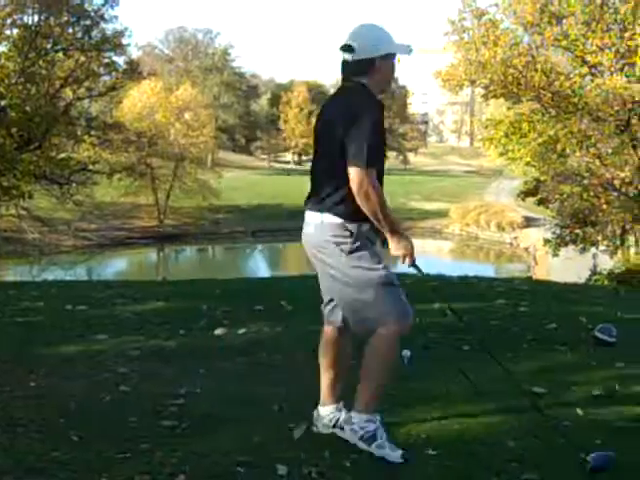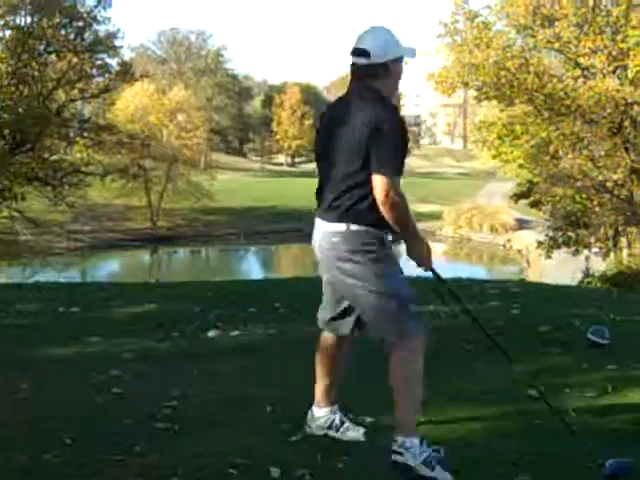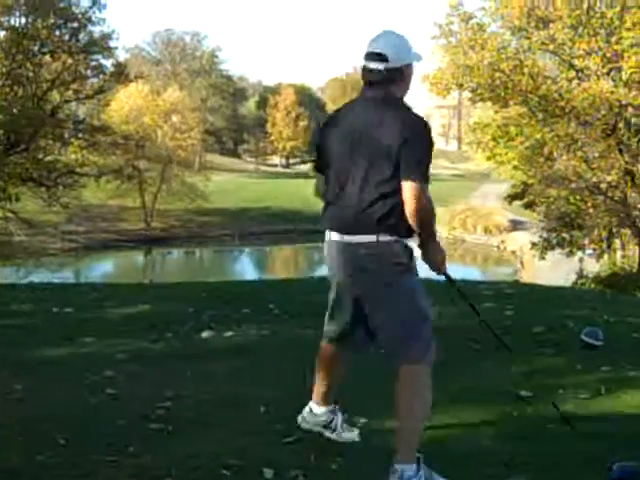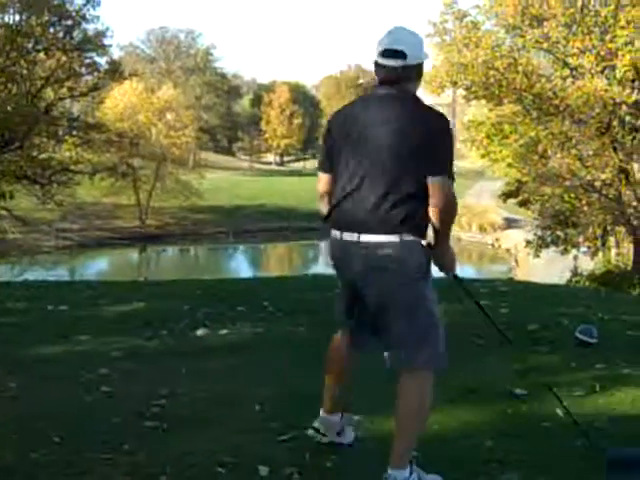
dt=0.1s
person 1, frame 1
left shoulder: (339, 103)
right shoulder: (363, 110)
right elbow: (361, 183)
right wrist: (393, 233)
left hip: (330, 225)
right hip: (341, 232)
left knee: (340, 320)
right knee: (394, 320)
left ankle: (330, 409)
right ankle: (363, 417)
person 1, frame 2
left shoulder: (333, 112)
right shoulder: (386, 118)
right elbow: (385, 191)
right wrist: (413, 239)
left hip: (328, 232)
right hip: (361, 242)
left knee: (337, 326)
right knee: (407, 337)
left ankle: (323, 412)
person 1, frame 3
left shoulder: (333, 122)
right shoulder: (411, 125)
left elbow: (322, 190)
right elbow: (416, 202)
right wrist: (431, 246)
left hip: (338, 243)
right hip: (381, 251)
left knee: (338, 333)
right knee: (416, 354)
left ankle: (318, 409)
person 1, frame 4
left shoulder: (343, 117)
right shoulder: (431, 123)
left elbow: (324, 188)
right elbow: (442, 198)
right wrist: (442, 244)
left hip: (346, 245)
right hip: (397, 251)
left knee: (351, 330)
right knee: (418, 361)
left ankle: (330, 418)
